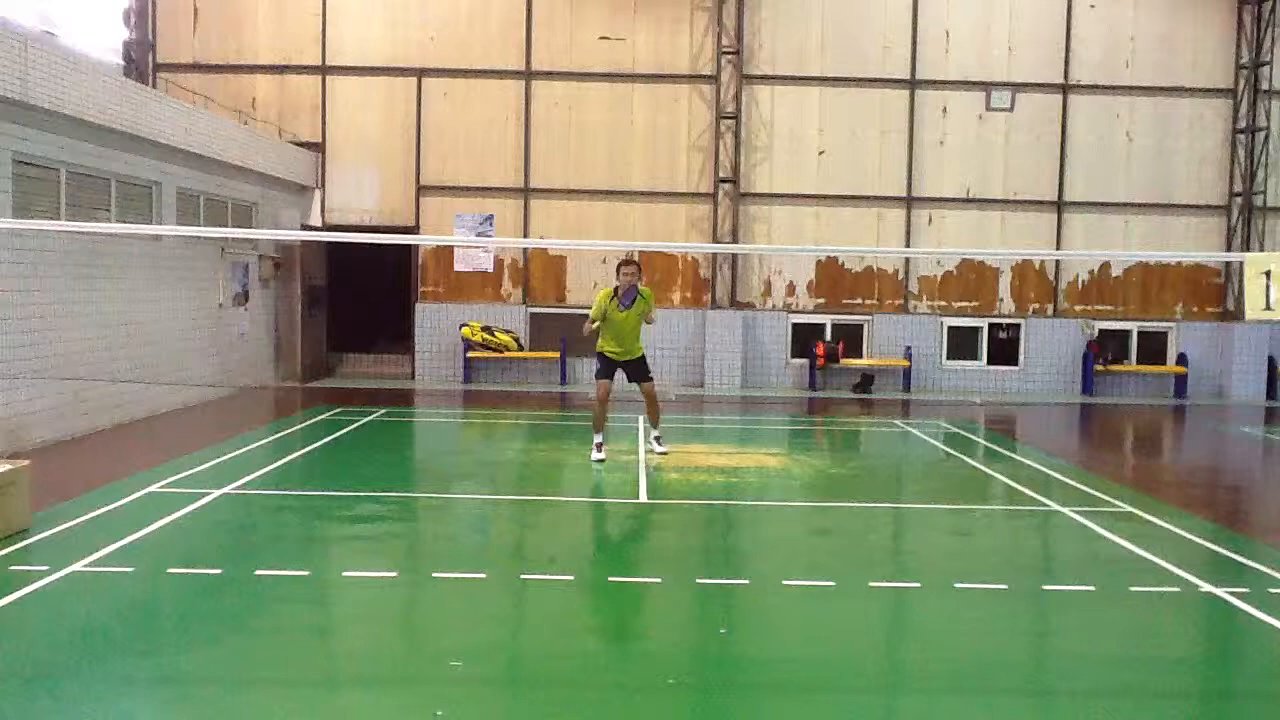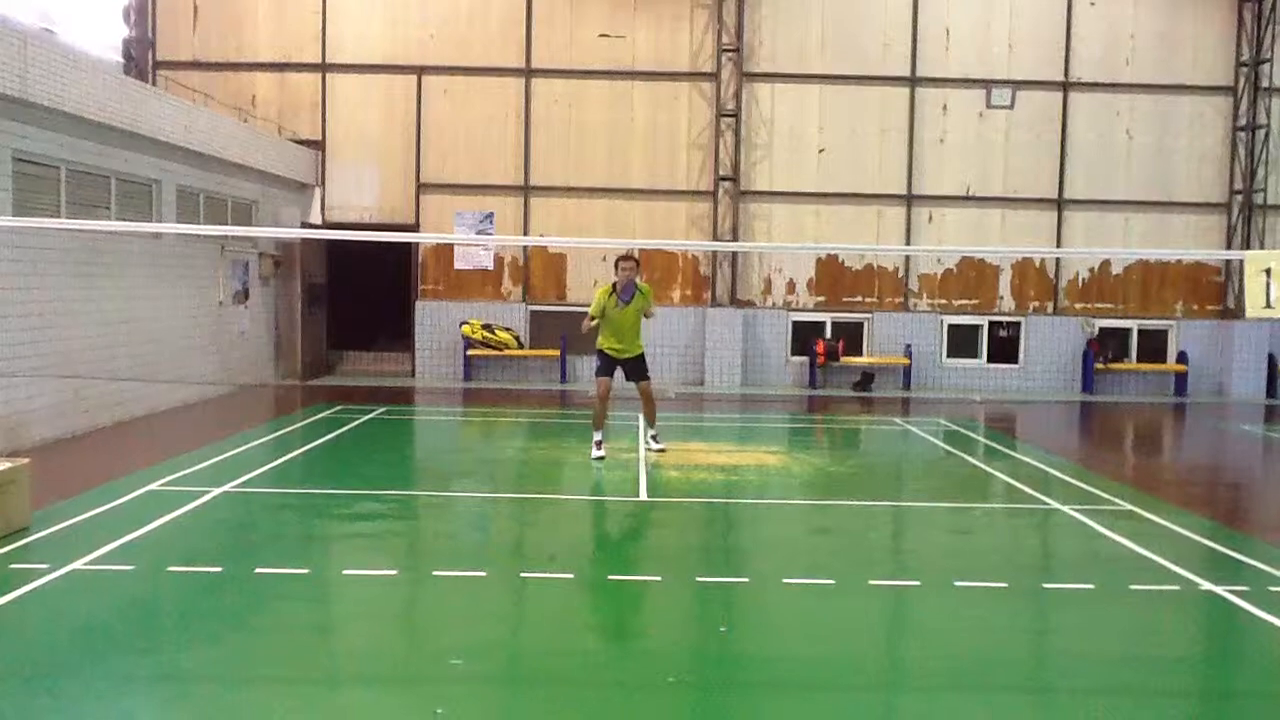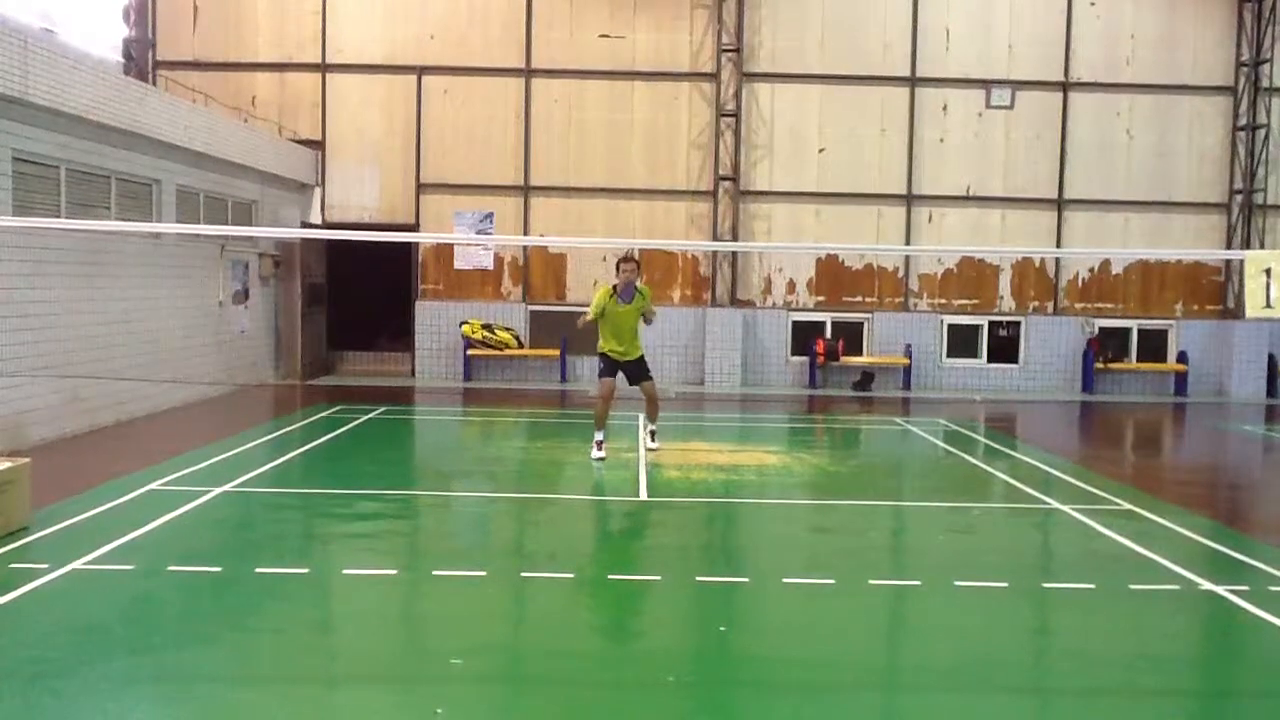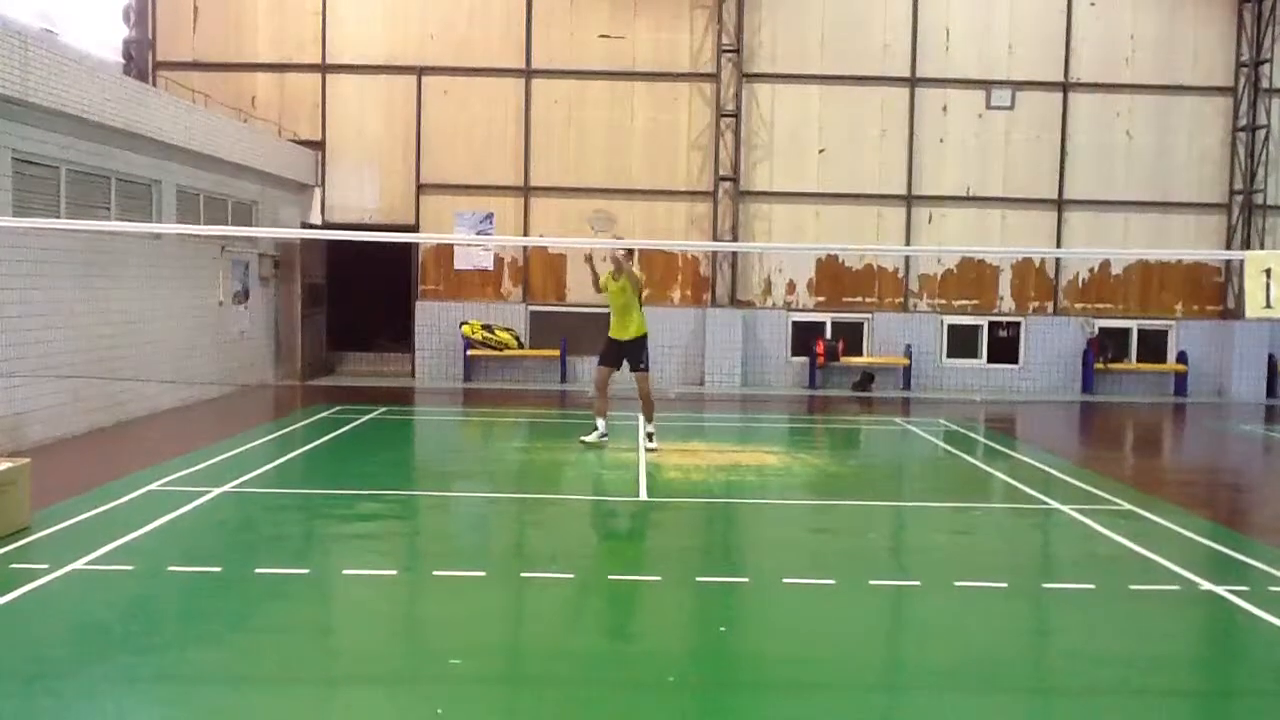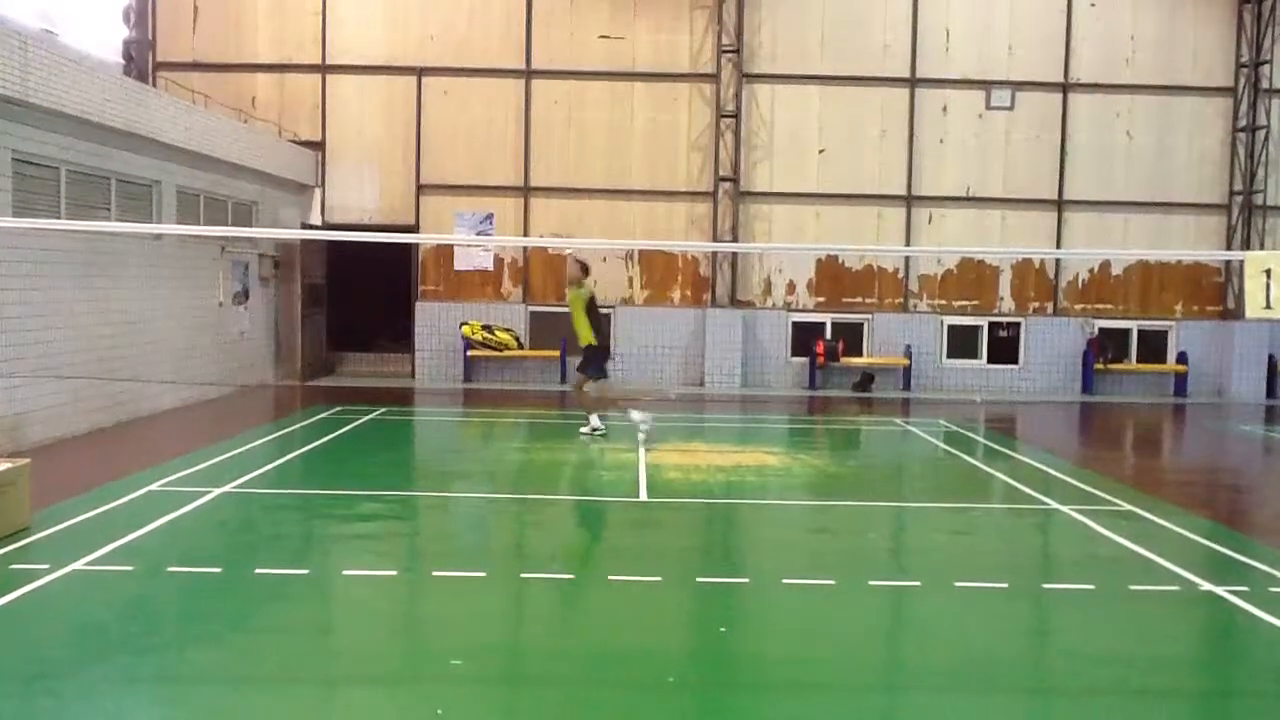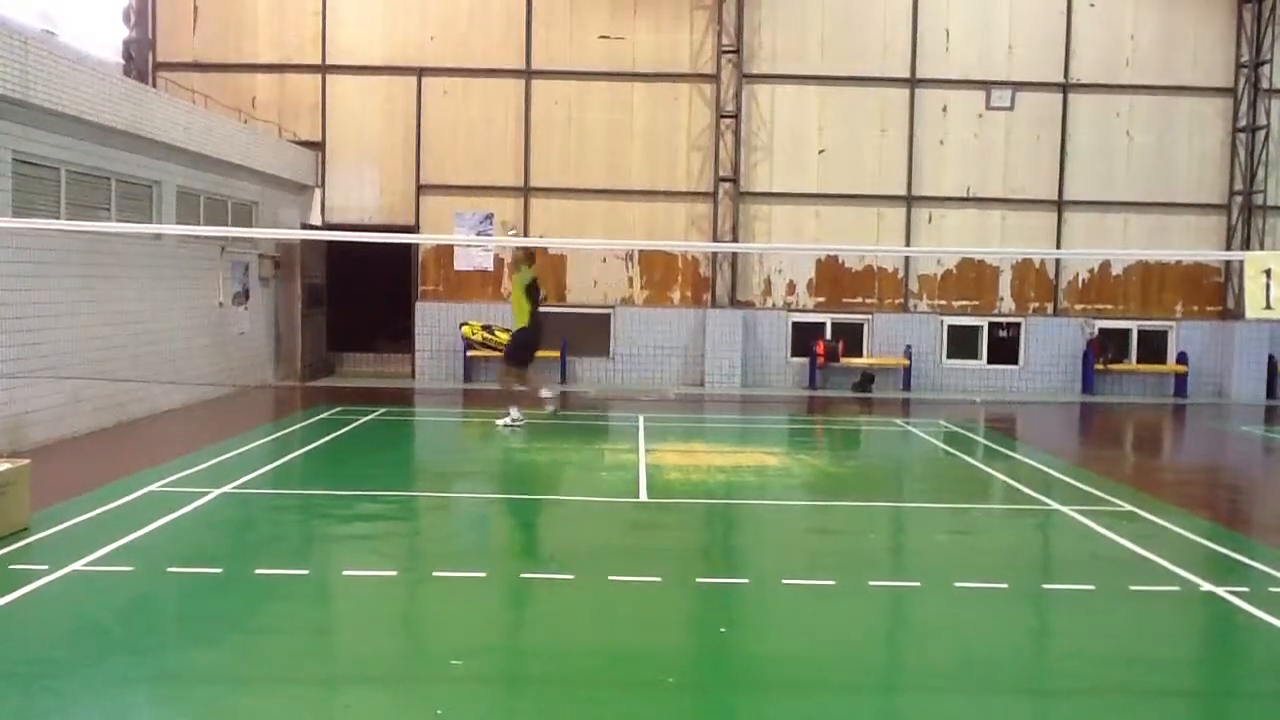
dt=0.4s
person 1, frame 1
left shoulder: (646, 295)
right shoulder: (605, 297)
right elbow: (591, 322)
left wrist: (649, 318)
right wrist: (589, 327)
left hip: (634, 353)
right hip: (607, 352)
left knee: (651, 394)
right knee: (602, 395)
left ankle: (654, 436)
right ankle: (598, 443)
person 1, frame 2
left shoulder: (644, 291)
right shoulder: (604, 293)
right elbow: (590, 318)
left wrist: (648, 313)
right wrist: (587, 325)
left hip: (634, 350)
right hip: (607, 349)
left knee: (647, 394)
right knee: (602, 393)
left ankle: (651, 435)
right ankle: (597, 440)
person 1, frame 3
left shoulder: (643, 293)
right shoulder: (604, 294)
left elbow: (648, 321)
right elbow: (589, 316)
left wrist: (649, 313)
right wrist: (584, 320)
left hip: (633, 353)
right hip: (608, 352)
left knee: (651, 395)
right knee: (605, 394)
left ankle: (650, 430)
right ankle: (598, 441)
person 1, frame 4
left shoulder: (633, 276)
right shoulder: (608, 278)
left elbow: (637, 284)
right elbow: (599, 288)
left wrist: (621, 259)
right wrist: (591, 266)
left hip: (635, 337)
right hip: (615, 337)
left knee: (643, 388)
right knee: (601, 382)
left ankle: (649, 431)
right ankle: (601, 430)
person 1, frame 5
left shoulder: (582, 291)
right shoulder: (576, 293)
left elbow: (577, 277)
left wrist: (571, 259)
left hip: (595, 347)
right hip: (591, 347)
left knee: (600, 394)
right knee: (577, 385)
left ankle: (639, 418)
right ankle: (596, 423)
person 1, frame 6
left shoulder: (524, 275)
right shoulder: (531, 281)
left elbow: (519, 257)
right elbow: (541, 298)
left hip: (525, 333)
right hip: (532, 333)
left knee: (505, 374)
right knee: (520, 374)
left ankle: (515, 414)
right ankle: (545, 394)
